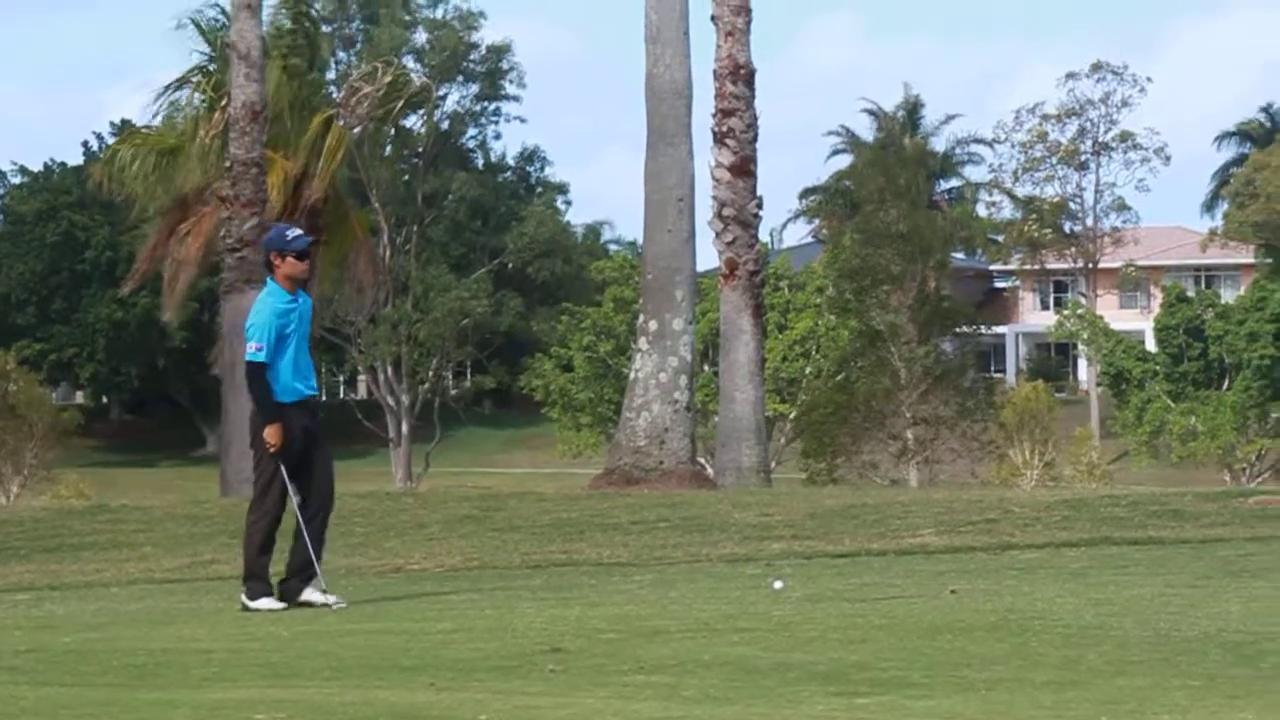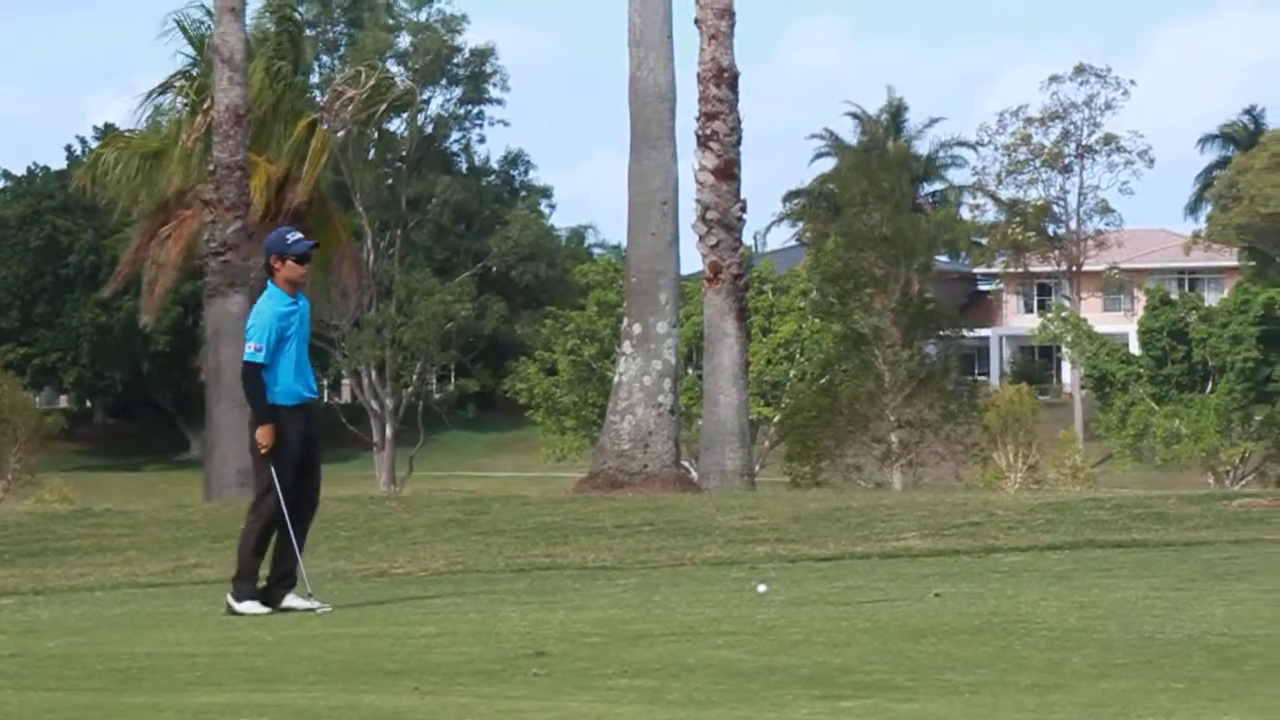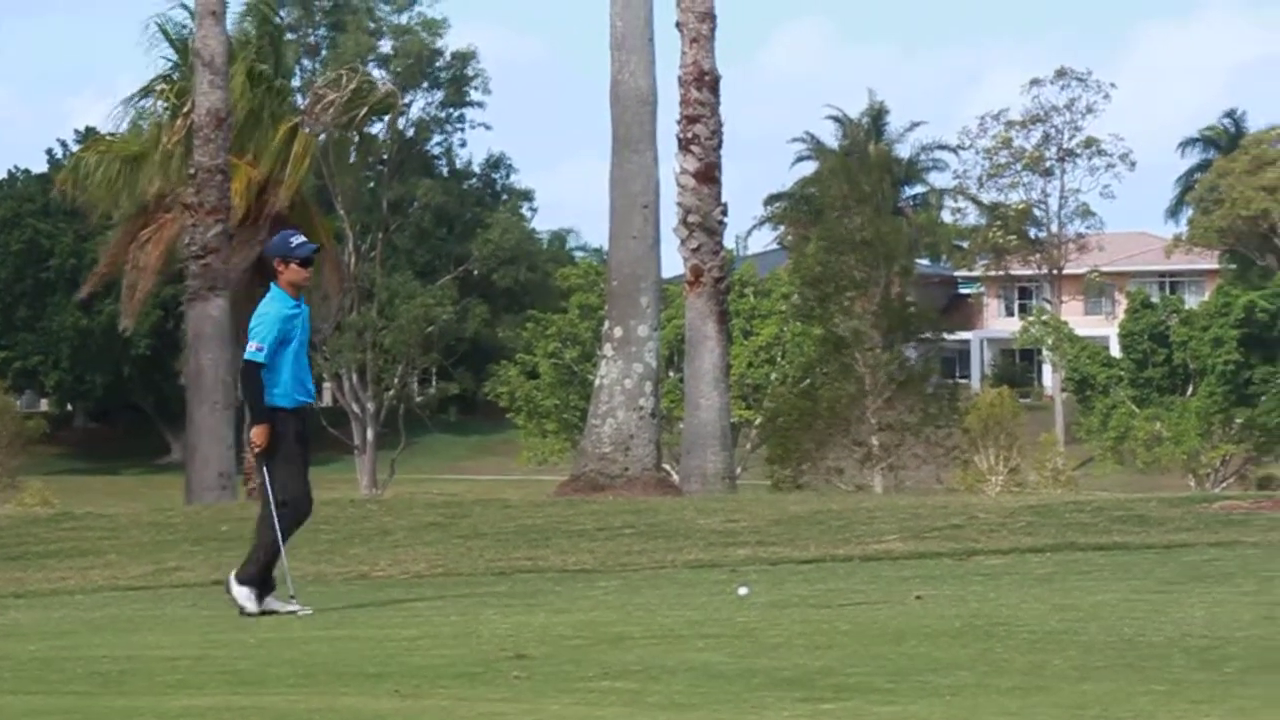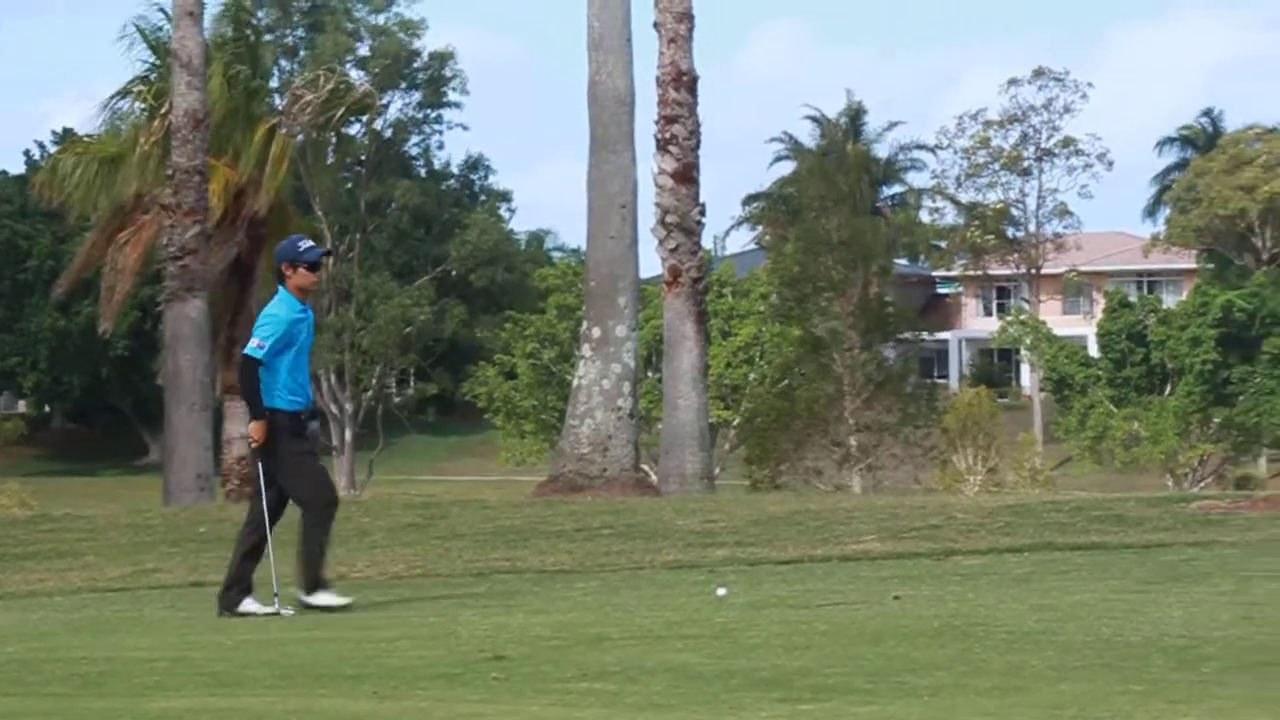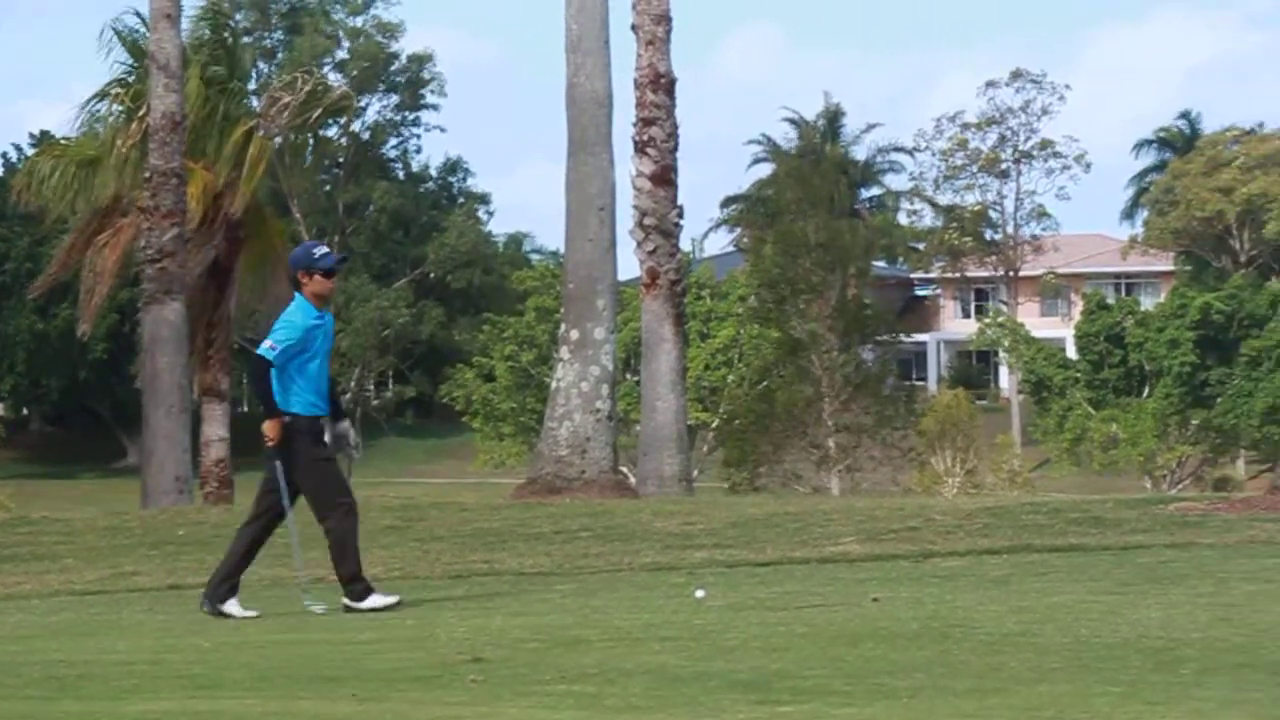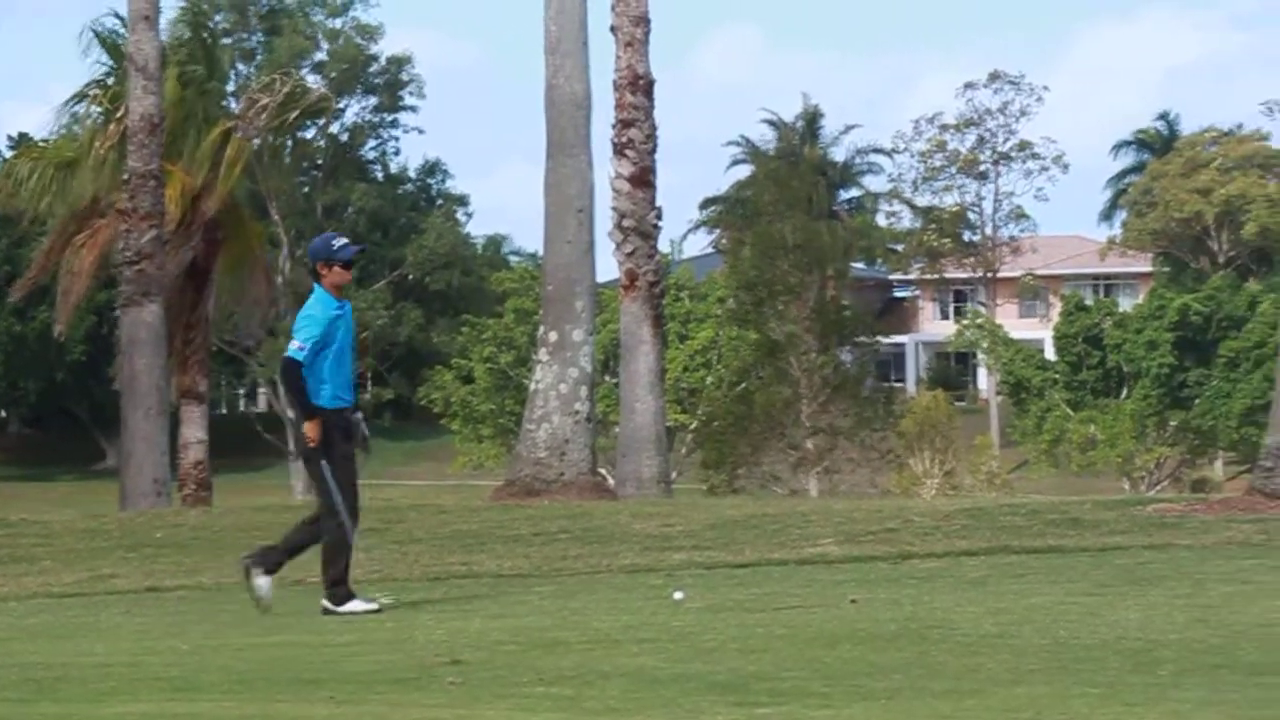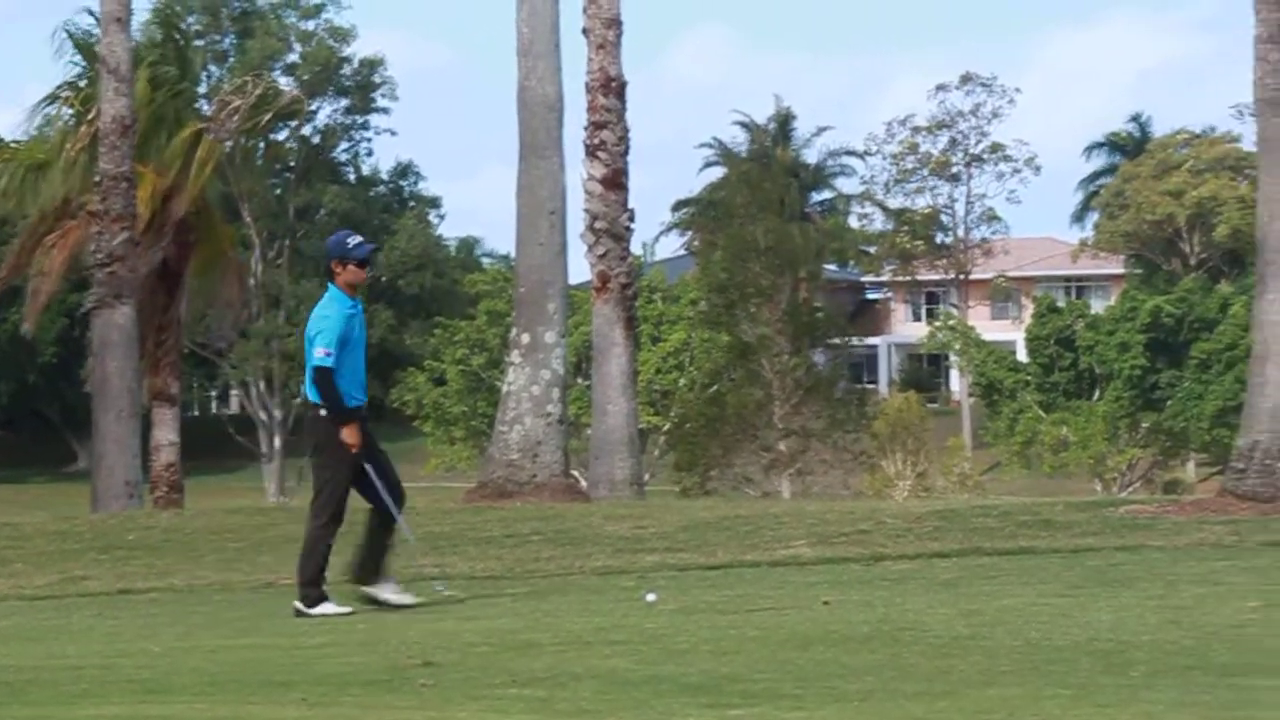
dt=0.2s
person 1, frame 1
left shoulder: (303, 302)
right shoulder: (267, 309)
right elbow: (254, 371)
right wrist: (271, 422)
left hip: (305, 411)
right hip: (278, 416)
left knee: (319, 497)
right knee: (269, 506)
left ankle: (299, 583)
right ankle: (255, 589)
person 1, frame 2
left shoulder: (302, 305)
right shoulder: (268, 310)
right elbow: (251, 372)
right wrist: (264, 422)
left hip: (304, 415)
right hip: (277, 419)
left knee: (303, 506)
right knee: (269, 507)
left ankle: (280, 589)
right ankle: (243, 591)
person 1, frame 3
left shoulder: (301, 308)
right shoulder: (272, 312)
right elbow: (250, 371)
right wrist: (259, 422)
left hip: (295, 418)
right hip: (274, 420)
left knee: (292, 506)
right knee: (290, 504)
left ankle: (260, 590)
right ankle: (245, 578)
person 1, frame 4
left shoulder: (304, 312)
right shoulder: (280, 315)
right elbow: (248, 365)
left wrist: (308, 416)
right wrist: (257, 417)
left hip: (292, 422)
right hip: (276, 423)
left knee: (266, 511)
right knee: (321, 499)
left ankle: (235, 594)
right ankle: (311, 585)
person 1, frame 5
left shoulder: (324, 319)
right shoulder: (297, 320)
right elbow: (259, 366)
left wrist: (340, 419)
right wrist: (271, 417)
left hip: (309, 427)
right hip: (296, 429)
left knee: (267, 515)
right knee: (338, 507)
left ankle: (220, 592)
right ankle: (356, 592)
person 1, frame 6
left shoulder: (343, 309)
right shoulder: (317, 314)
right elbow: (290, 368)
left wrist: (354, 412)
right wrist: (308, 418)
left hip: (337, 420)
right hip: (323, 423)
left knee: (332, 511)
right knee: (342, 509)
left ankle: (266, 561)
right ankle: (338, 595)
person 1, frame 7
left shoulder: (352, 307)
right shoulder: (331, 313)
right elbow: (321, 375)
right wrist: (345, 424)
left hip: (351, 418)
right hip: (332, 423)
left knee: (391, 498)
right knee: (328, 511)
left ankle: (371, 578)
right ankle: (310, 597)
